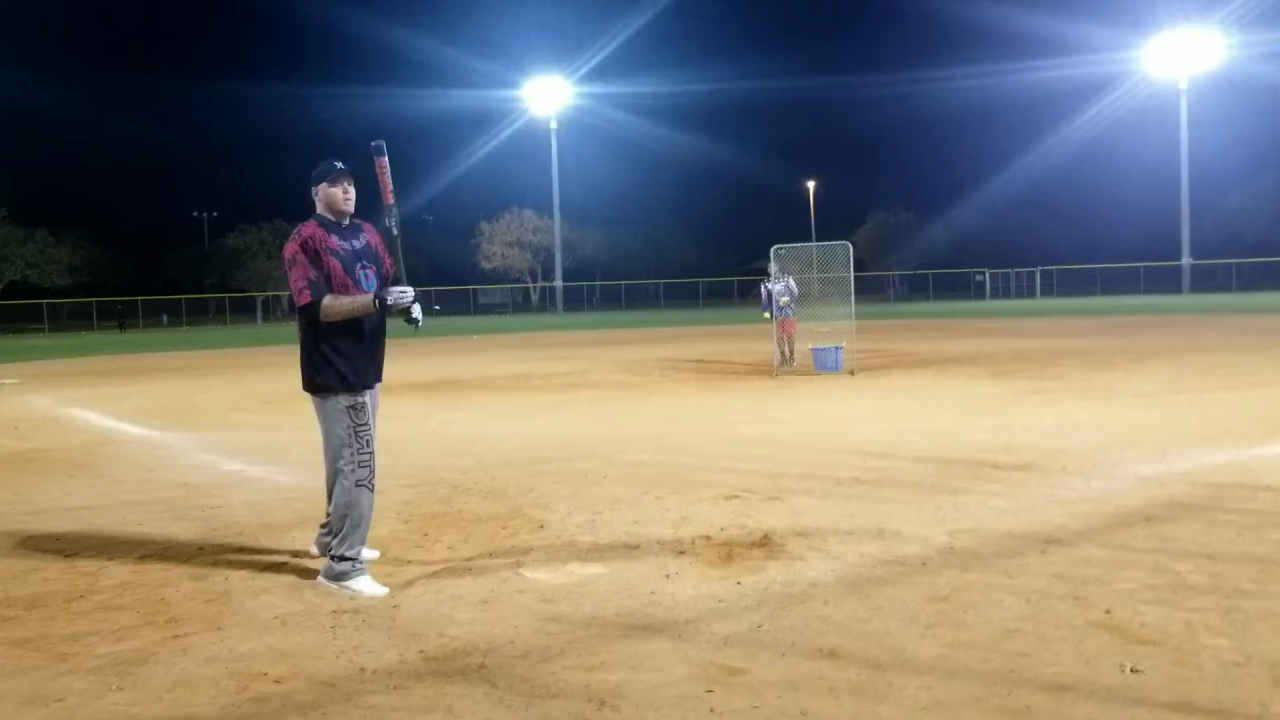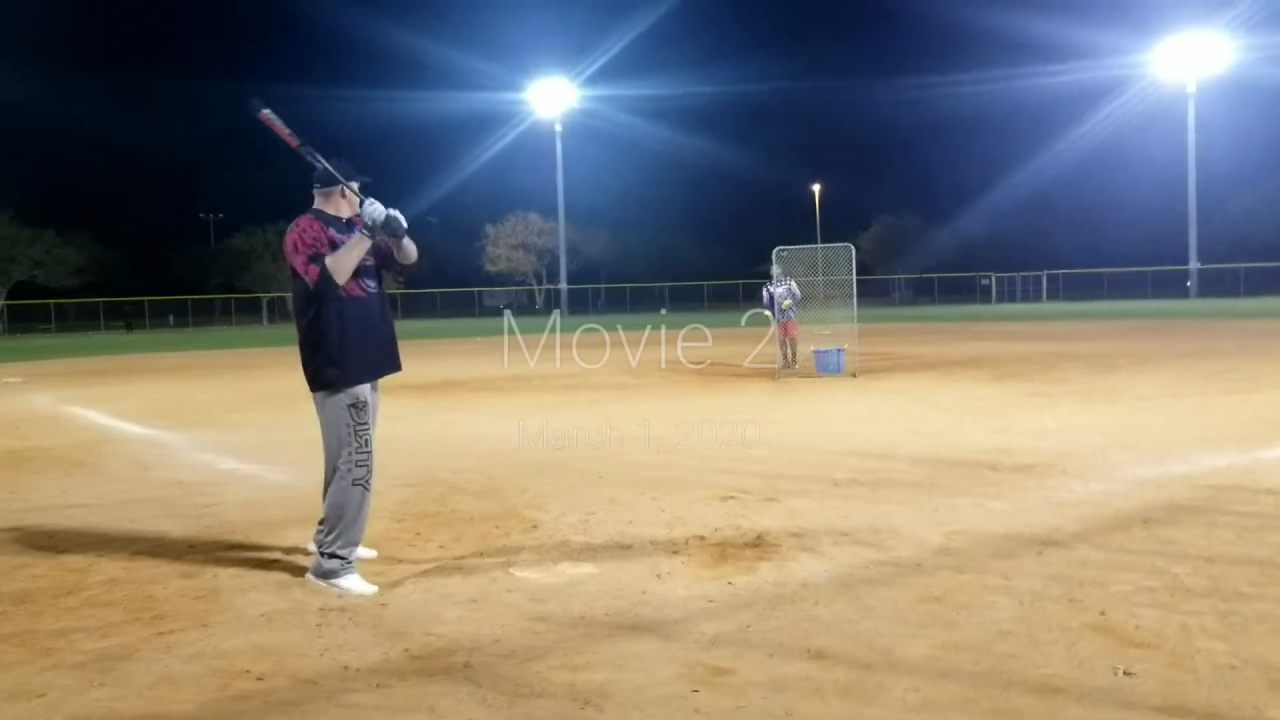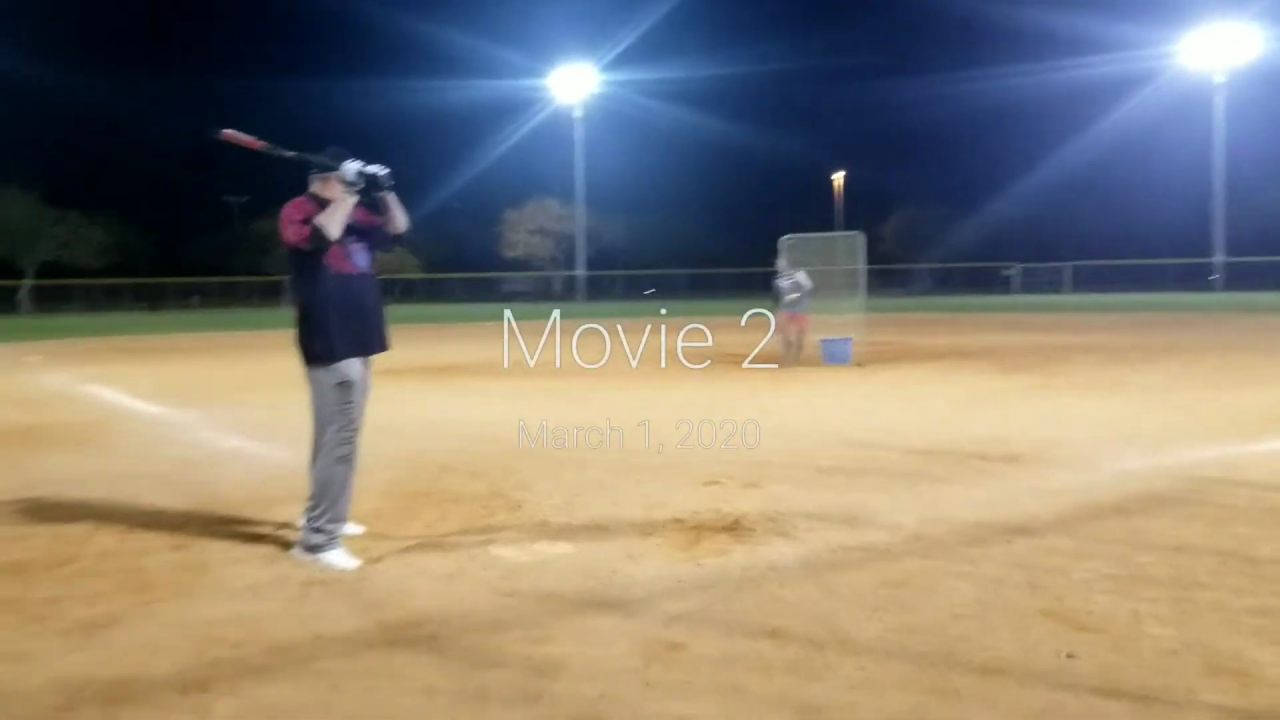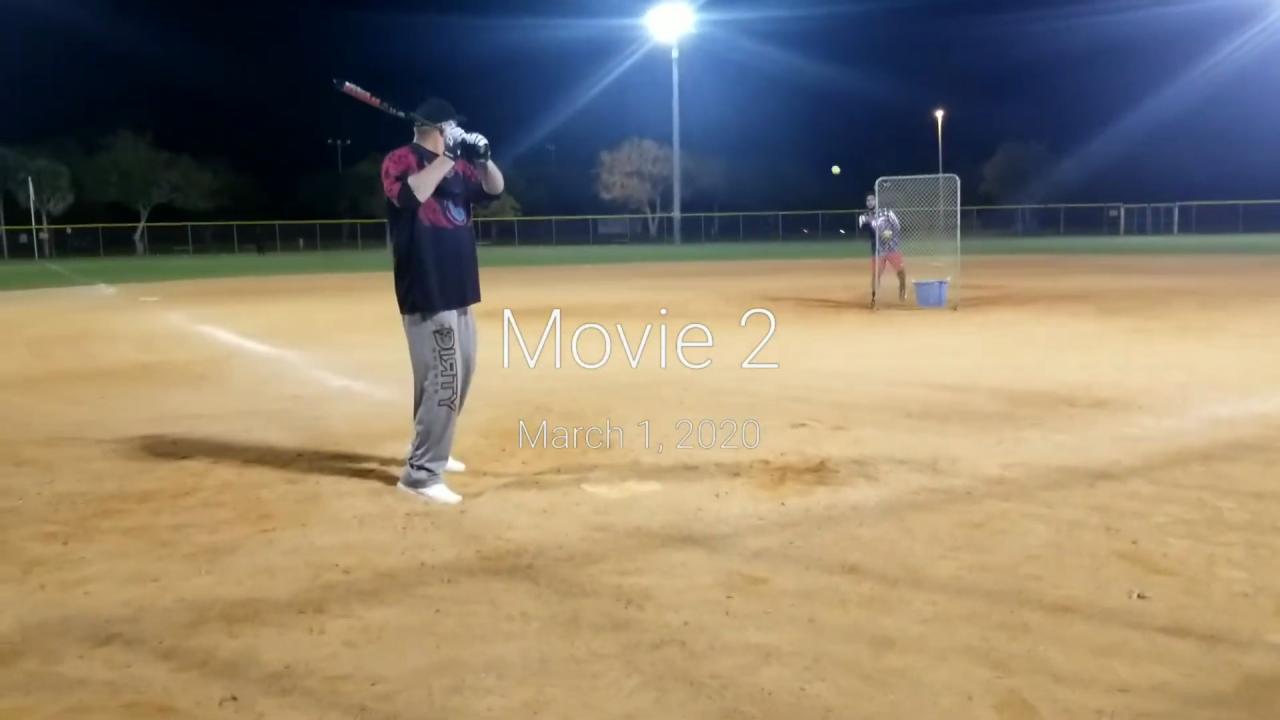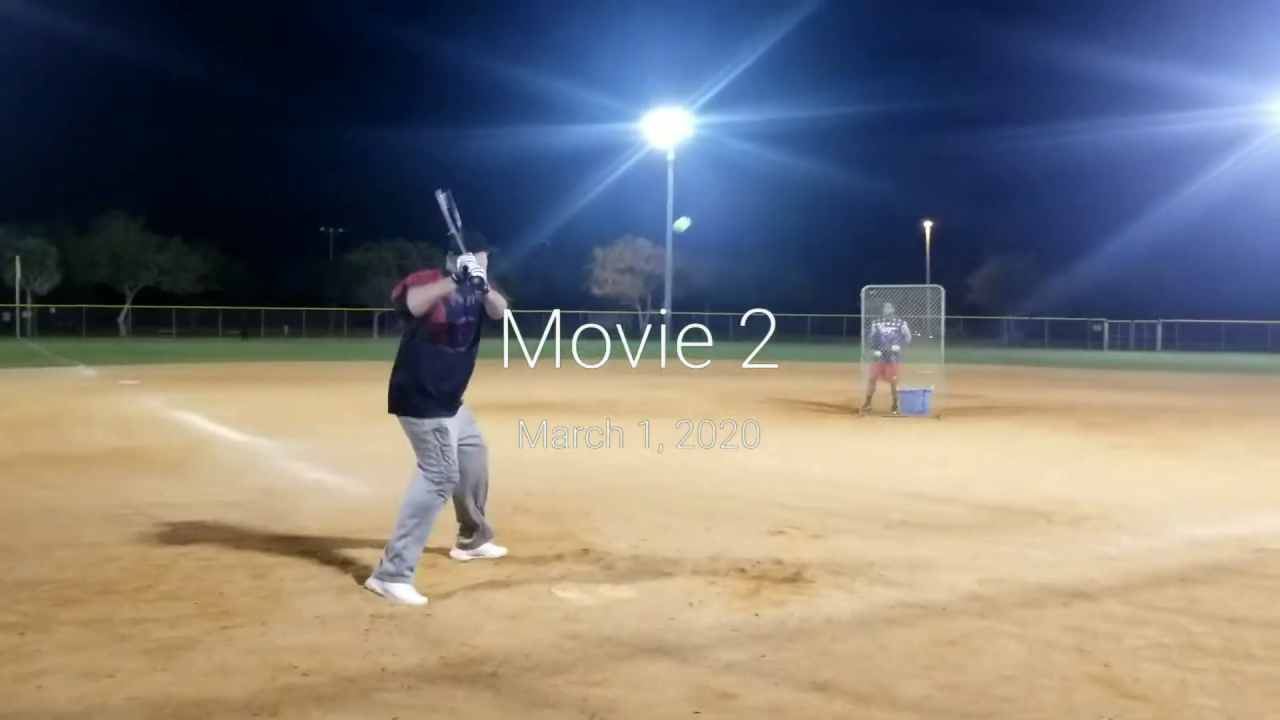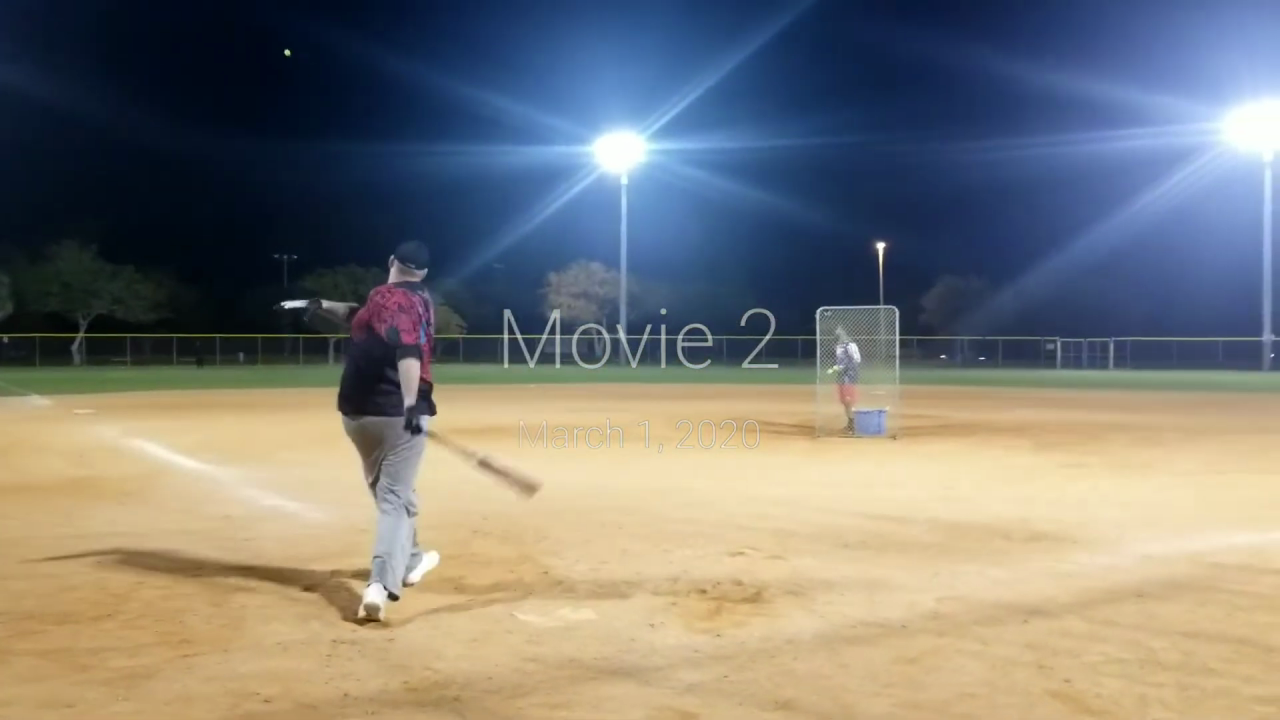
dt=0.7s
person 1, frame 1
left shoulder: (367, 233)
right shoulder: (305, 240)
left elbow: (388, 280)
right elbow: (317, 307)
left wrist: (404, 302)
right wrist: (378, 301)
left hip: (367, 366)
right hip: (334, 372)
left knee: (351, 459)
right knee: (356, 463)
left ankle: (333, 536)
right ankle: (342, 565)
person 1, frame 2
left shoulder: (358, 230)
right shoulder: (304, 230)
left elbow: (406, 258)
right elbow: (327, 278)
left wrist: (396, 228)
right wrist: (366, 231)
left hip: (366, 359)
right hip: (336, 364)
left knee: (350, 457)
right knee: (354, 461)
left ankle: (332, 537)
right ankle: (332, 562)
person 1, frame 3
left shoulder: (354, 212)
right shoulder: (299, 209)
left elbow: (397, 229)
right elbow: (318, 237)
left wrist: (383, 191)
right wrist: (348, 192)
left hip: (357, 339)
right hip: (329, 342)
left knee: (342, 433)
right knee: (338, 437)
left ankle: (323, 513)
right ankle: (318, 536)
person 1, frame 4
left shoulder: (456, 164)
right shoulder: (402, 160)
left elbow: (494, 189)
right elbow: (408, 195)
left wrist: (482, 157)
right wrist: (447, 157)
left hip: (459, 290)
right hip: (426, 292)
left knee: (460, 372)
right knee: (443, 380)
left ankle: (430, 449)
right ankle: (421, 473)
person 1, frame 5
left shoulder: (476, 288)
right shoulder: (428, 281)
left elbow: (499, 310)
right elbow: (407, 304)
left wrist: (482, 287)
right wrist: (452, 282)
left hip: (449, 399)
right hip: (422, 400)
left knee: (472, 461)
right knee: (439, 477)
left ankle: (472, 539)
right ankle: (391, 573)
person 1, frame 6
left shoulder: (385, 296)
right shoulder: (419, 299)
left elbow: (404, 346)
left wrist: (408, 406)
right wrist: (320, 306)
left hip: (361, 413)
right hip: (402, 413)
left knee: (387, 492)
right knee: (395, 497)
left ankle: (404, 562)
right ankle: (382, 584)
